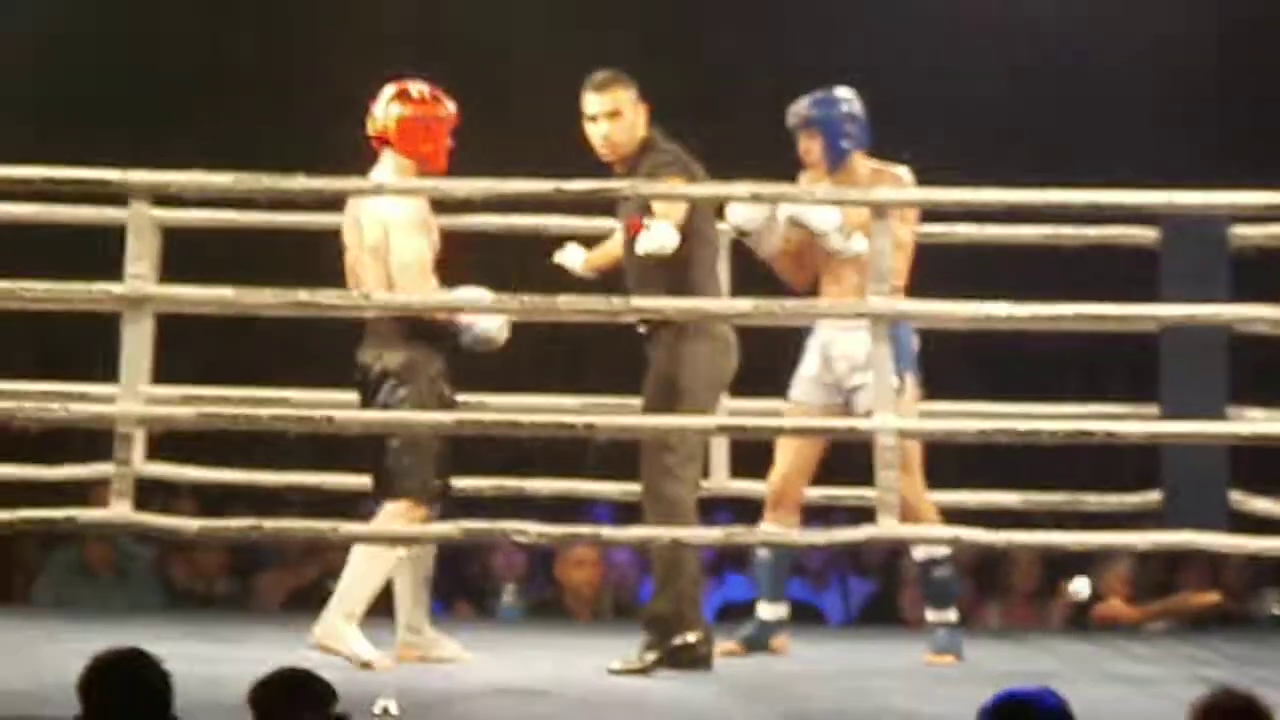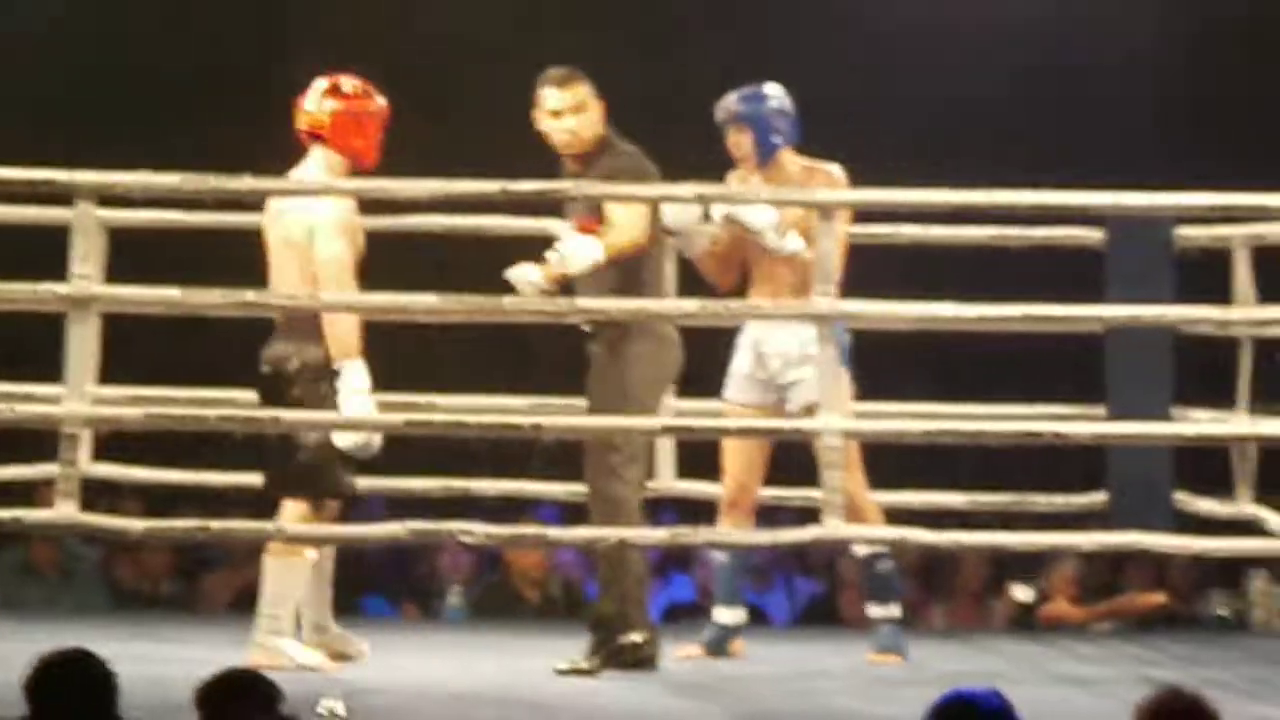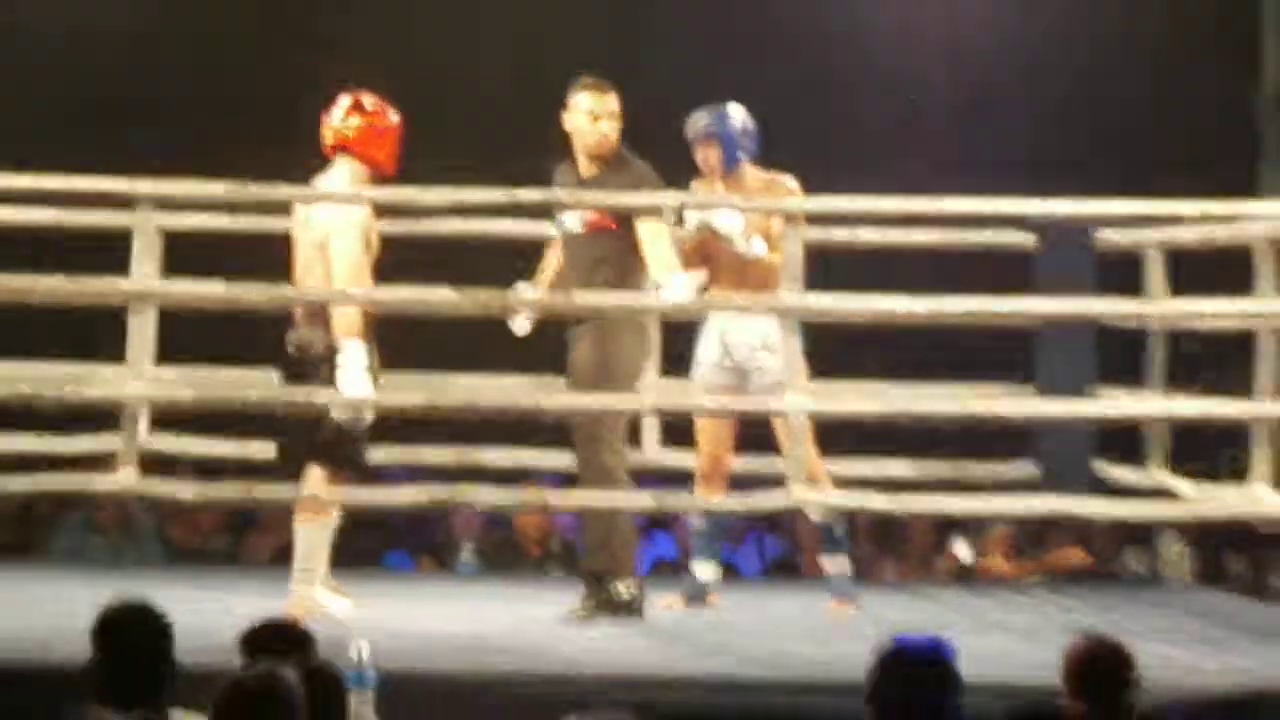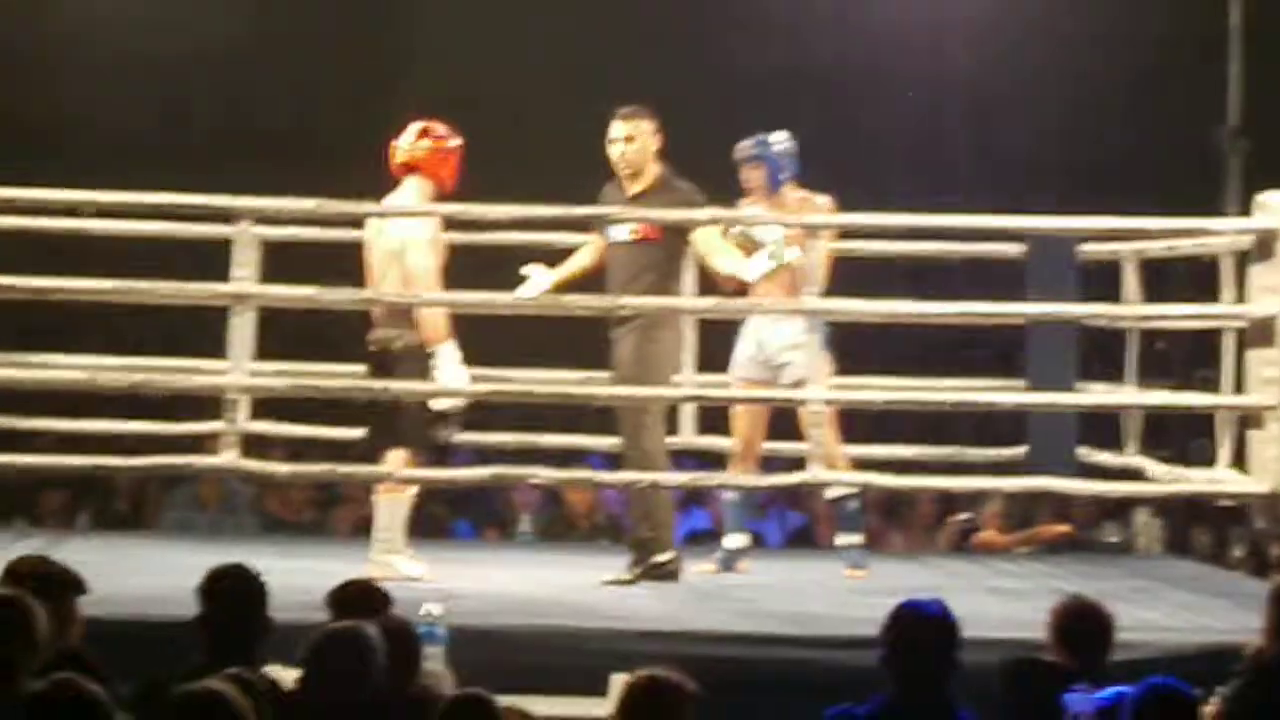
dt=0.3s
person 1, frame 1
left shoulder: (666, 164)
right shoulder: (631, 175)
left elbow: (671, 209)
left wrist: (663, 230)
right wrist: (589, 261)
left hip: (689, 337)
right hip: (677, 339)
left knee: (666, 480)
right knee: (669, 482)
left ankle: (676, 628)
right ankle: (686, 628)
person 1, frame 2
left shoulder: (625, 165)
right shoulder: (575, 171)
left elbow: (628, 233)
left wrist: (587, 251)
right wrist: (547, 275)
left hip: (636, 336)
right hip: (613, 337)
left knee: (611, 478)
right knee: (616, 482)
left ankle: (621, 631)
person 1, frame 3
left shoulder: (636, 177)
right shoulder: (563, 176)
left elbow: (658, 246)
left wrist: (671, 279)
right wrist: (538, 291)
left hip: (615, 326)
right hip: (582, 326)
left knee: (600, 448)
right knee: (595, 450)
left ankle: (613, 580)
right ankle: (614, 578)
person 1, frame 4
left shoulder: (681, 195)
right shoulder: (611, 194)
left elbow: (715, 248)
left wrist: (742, 267)
right wrist: (552, 278)
left hip: (656, 327)
right hip: (622, 328)
left knee: (643, 434)
right knee: (639, 436)
left ankle: (655, 550)
right ankle: (658, 548)
person 2, frame 1
left shoulder: (363, 200)
right shoulder: (404, 200)
right elbow: (414, 294)
left wrist: (448, 308)
right wrist: (469, 316)
left hip: (383, 350)
right hip: (408, 355)
left knee: (410, 494)
right knee: (410, 499)
person 2, frame 2
left shoulder: (285, 194)
right shoulder: (332, 200)
right elbow: (335, 296)
right wrist: (354, 378)
left hip: (284, 348)
right hip: (313, 355)
left knee: (322, 495)
right knee: (307, 498)
person 2, frame 3
left shoulder: (314, 196)
right shoulder: (351, 204)
right elbow: (347, 286)
right wrist: (353, 357)
left hip: (307, 334)
right hip: (333, 340)
left knee: (321, 464)
right knee: (327, 465)
left ankle: (314, 578)
right ankle: (306, 586)
person 2, frame 4
left shoulder: (381, 213)
right shoulder: (421, 218)
right elbow: (426, 293)
right wrist: (446, 353)
left hip: (385, 334)
right hip: (412, 338)
left knee: (397, 445)
right knee: (404, 446)
left ankle: (392, 545)
right ankle: (386, 551)
person 3, frame 1
left shoulder: (892, 183)
right shoulder: (811, 185)
left elbow: (894, 275)
left wrist: (835, 230)
right wrist: (760, 233)
left hip: (878, 340)
right hip: (824, 340)
left knee: (905, 491)
right knee: (782, 487)
person 3, frame 2
left shoulder: (823, 180)
right shoulder: (739, 185)
left elbow: (830, 270)
right elbow: (724, 276)
left wrist: (772, 230)
right wrist: (688, 232)
left hip: (810, 338)
right hip: (755, 337)
left knee: (846, 486)
right knee: (735, 492)
person 3, frame 3
left shoulder: (779, 190)
right shoulder: (701, 193)
left elbow: (787, 272)
right elbow: (690, 271)
left wrist: (740, 236)
left hip: (769, 328)
right hip: (718, 328)
left knee: (802, 457)
right knee: (709, 463)
left ankle: (838, 570)
right ankle: (702, 578)
person 3, frame 4
left shoulder: (815, 206)
right shoulder: (748, 210)
left elbow: (816, 276)
left wrist: (778, 242)
left hip: (800, 329)
right hip: (756, 328)
left knee: (824, 443)
right knee: (743, 446)
left ankle: (852, 545)
right ankle: (733, 548)
